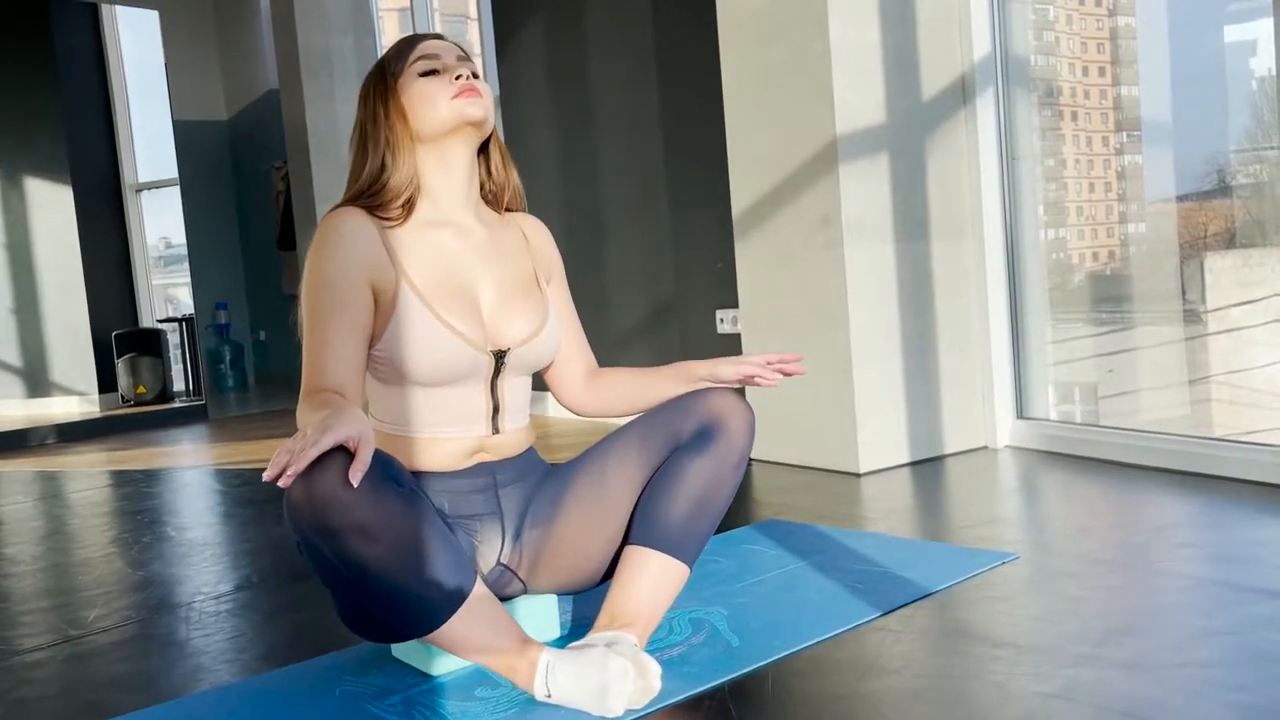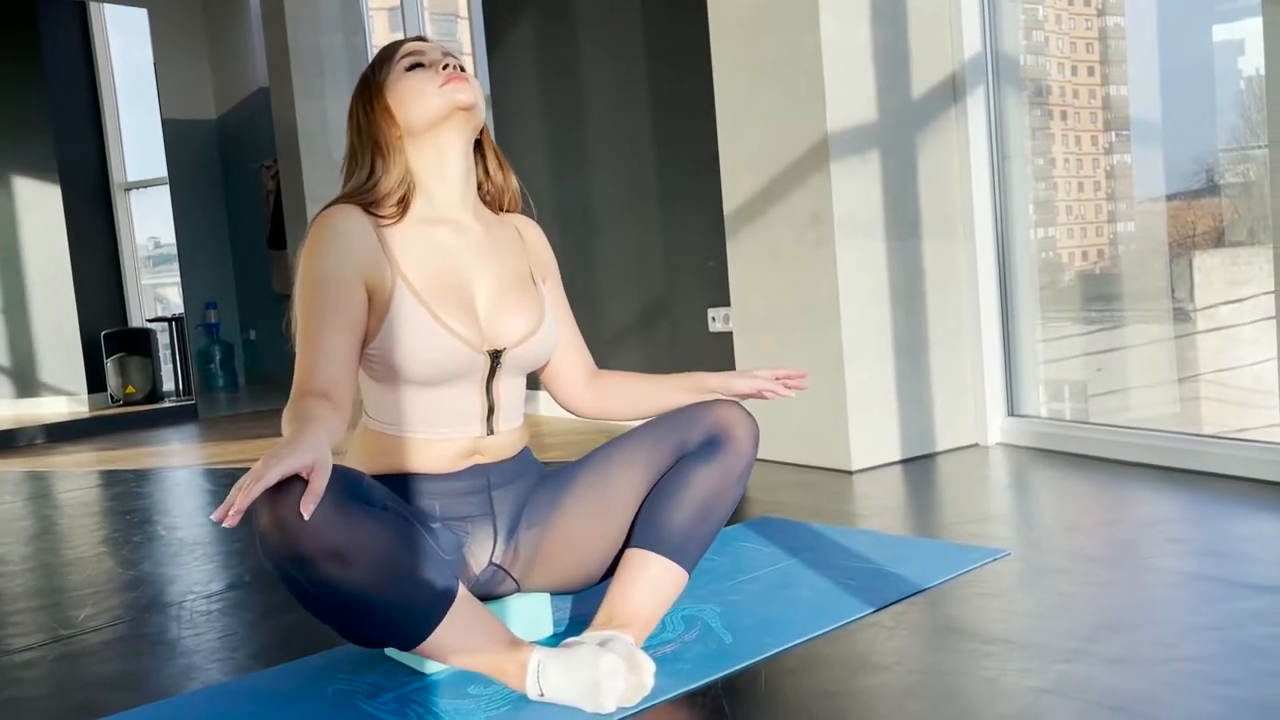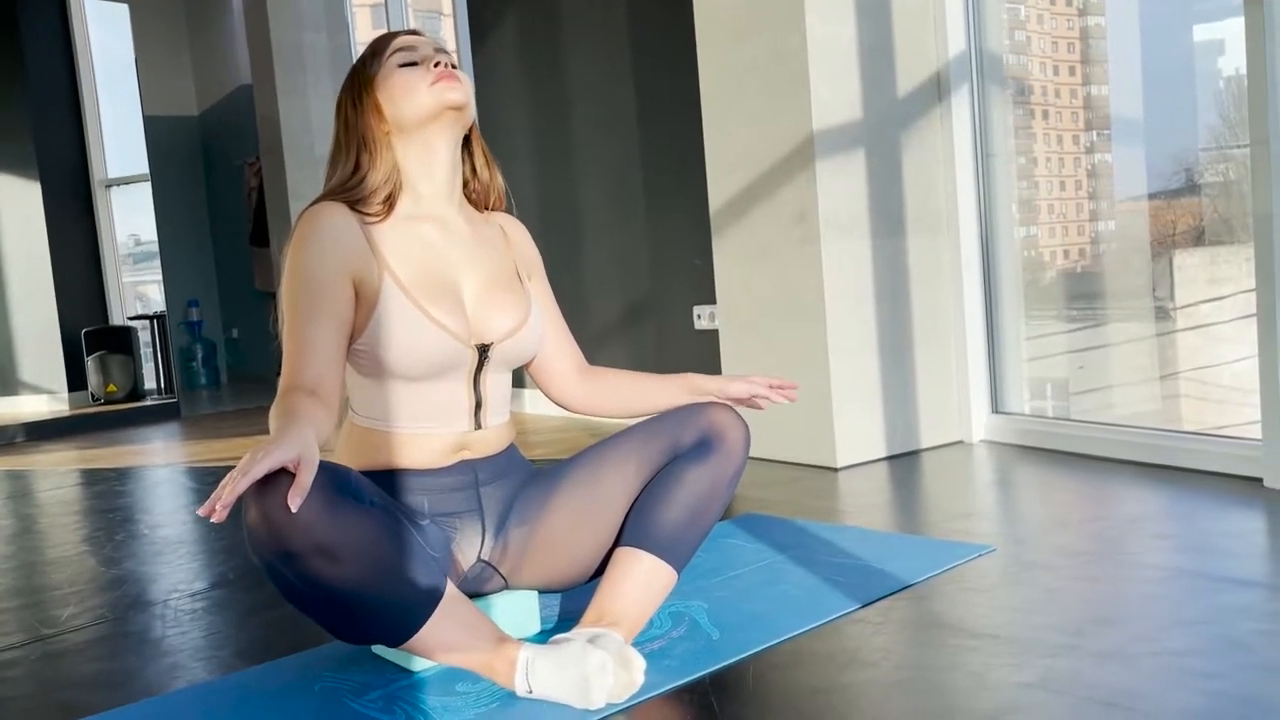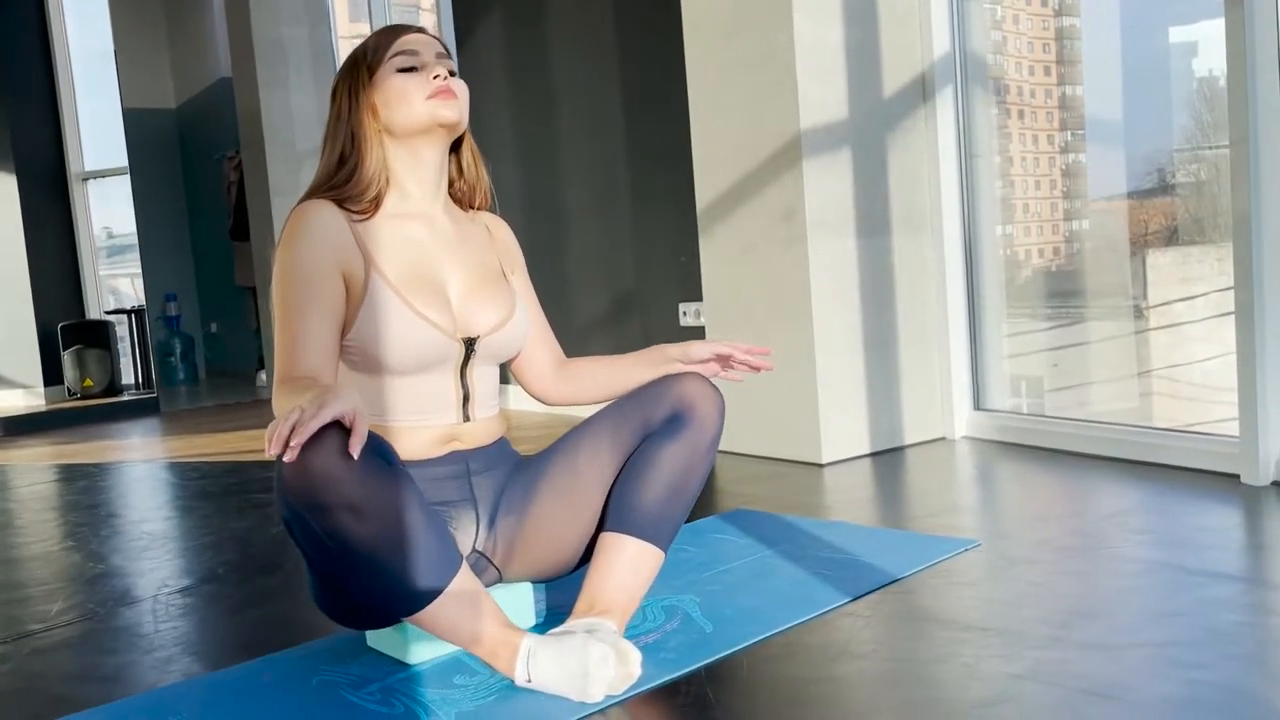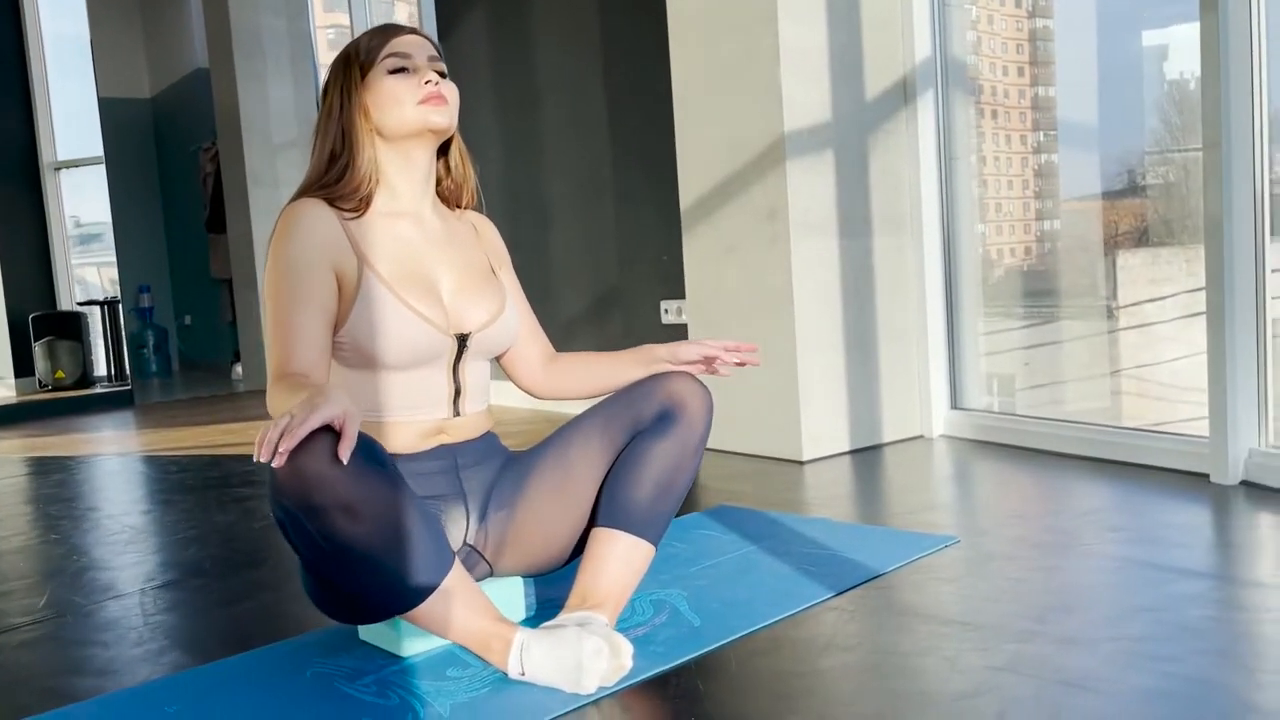
dt=0.4s
person 1, frame 1
left shoulder: (528, 237)
right shoulder: (356, 235)
left elbow: (582, 386)
right elbow: (328, 392)
left wrist: (711, 369)
right wrist: (340, 419)
left hip: (531, 507)
right hip: (418, 529)
left knee: (719, 416)
right knee: (328, 487)
left ankle: (617, 644)
person 1, frame 2
left shoulder: (522, 237)
right shoulder: (351, 233)
left elbow: (581, 386)
right elbow: (321, 394)
left wrist: (714, 383)
right wrist: (307, 438)
left hip: (522, 507)
right hip: (408, 528)
left knee: (723, 429)
right knee: (298, 511)
left ankle: (612, 643)
person 1, frame 3
left shoulder: (507, 236)
right shoulder: (337, 230)
left elbow: (573, 380)
right elbow: (309, 389)
left wrist: (703, 383)
right wrist: (296, 431)
left hip: (508, 506)
right hip: (395, 525)
left knee: (715, 428)
right knee: (284, 505)
left ankle: (599, 640)
right ankle: (514, 662)
person 1, frame 4
left shoulder: (491, 234)
right shoulder: (326, 227)
left elbow: (551, 376)
right elbow: (297, 385)
left wrist: (673, 355)
right wrist: (326, 399)
left hip: (502, 499)
right hip: (390, 525)
left knee: (689, 398)
right knee: (321, 460)
left ankle: (595, 630)
right ankle: (519, 652)
person 1, frame 5
left shoulder: (477, 231)
right shoulder: (317, 225)
left elbow: (542, 370)
right elbow: (292, 382)
left wrist: (662, 354)
right wrist: (322, 397)
left hip: (492, 493)
right hip: (386, 519)
left knee: (678, 399)
right knee: (313, 465)
left ankle: (587, 623)
right ankle: (511, 645)
